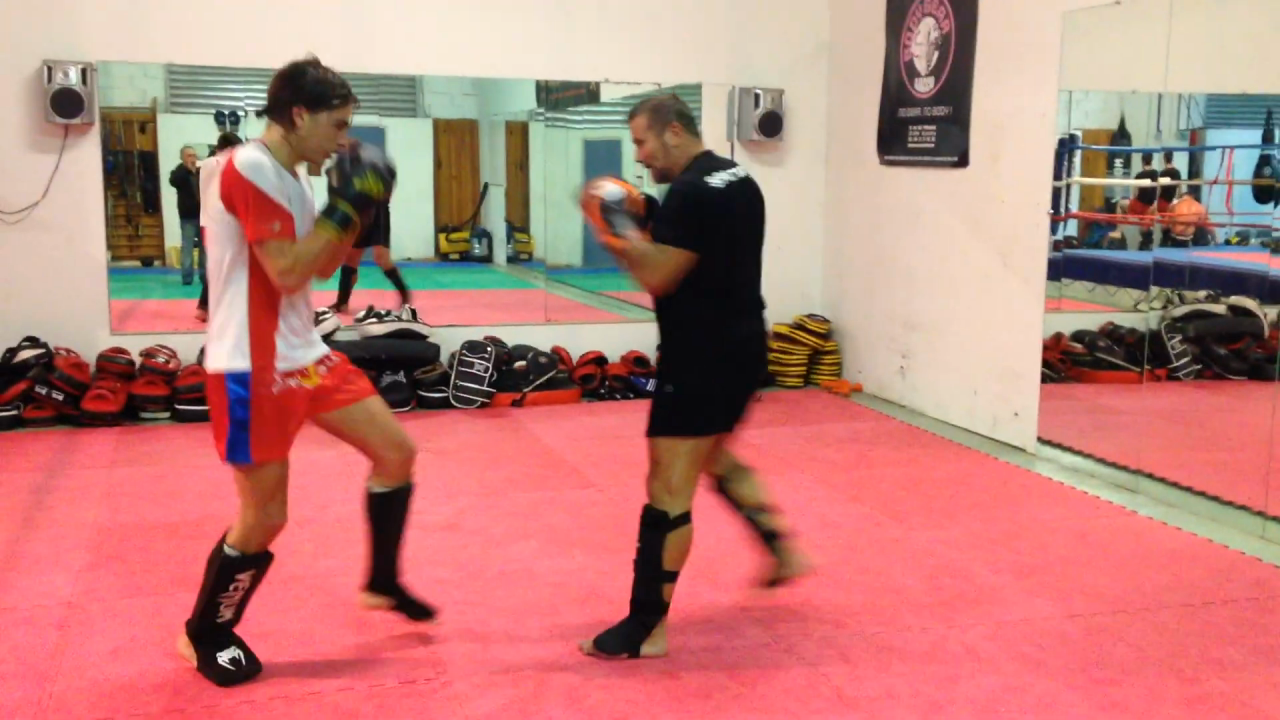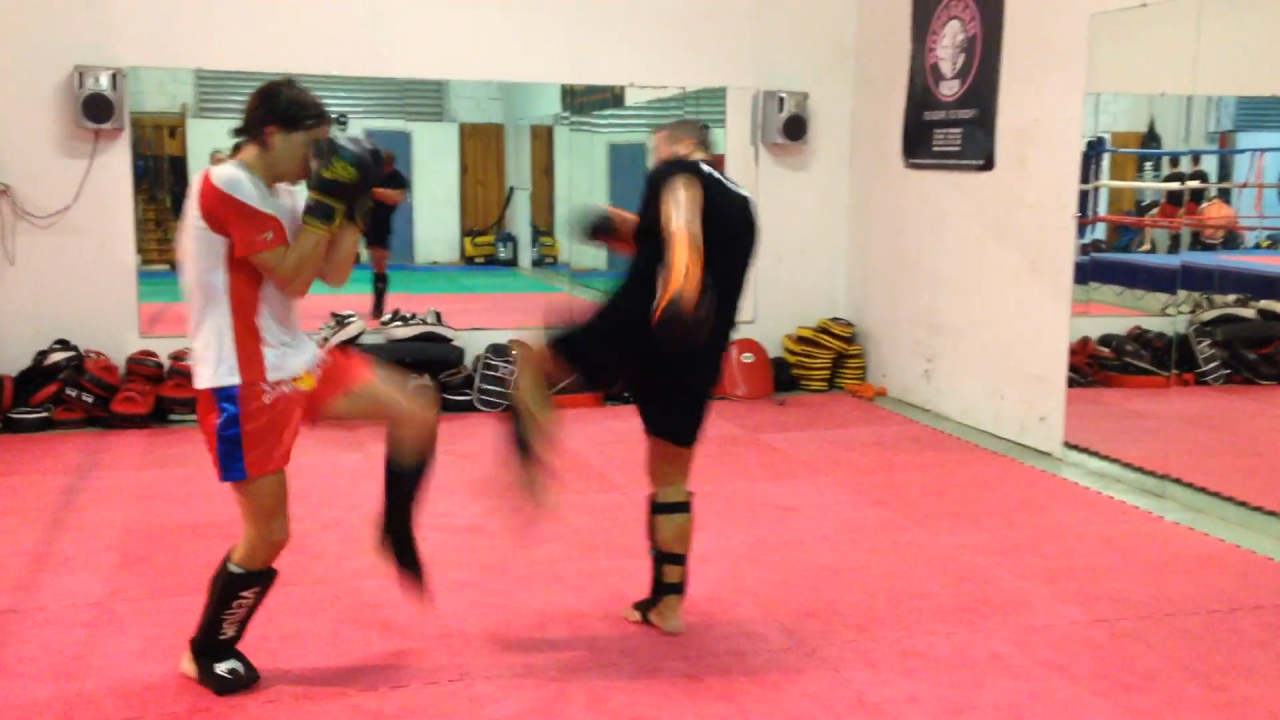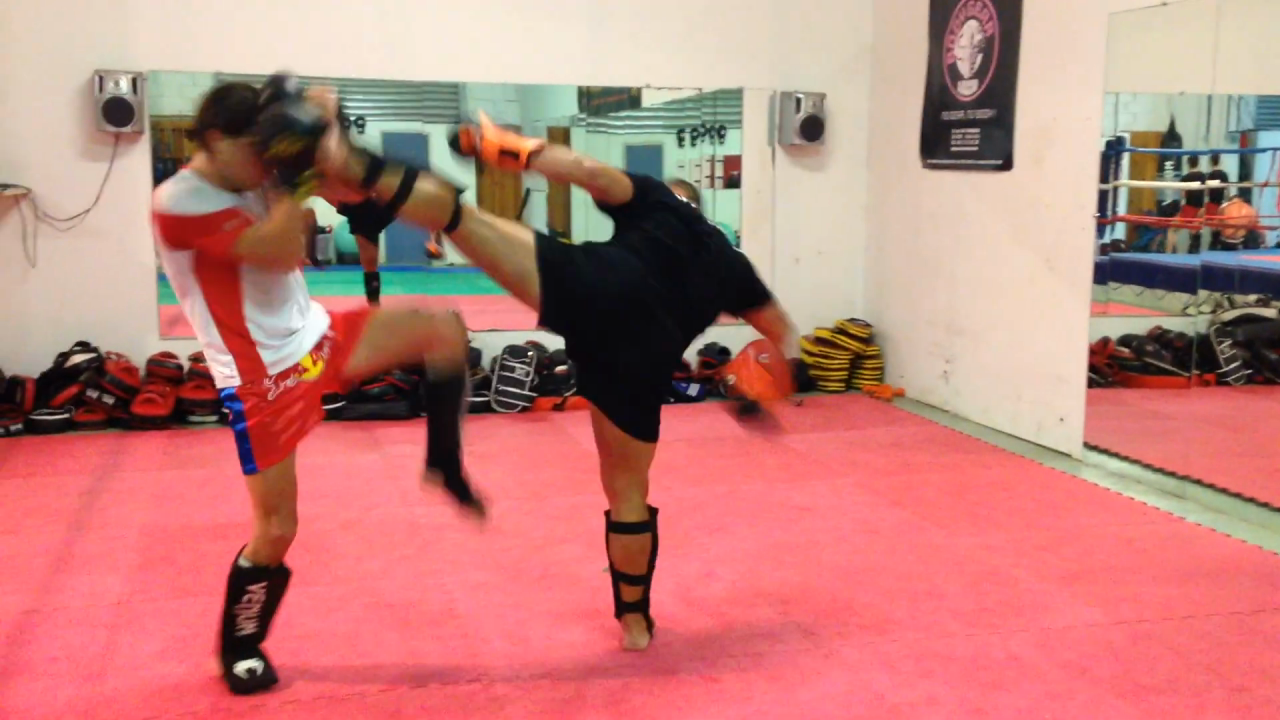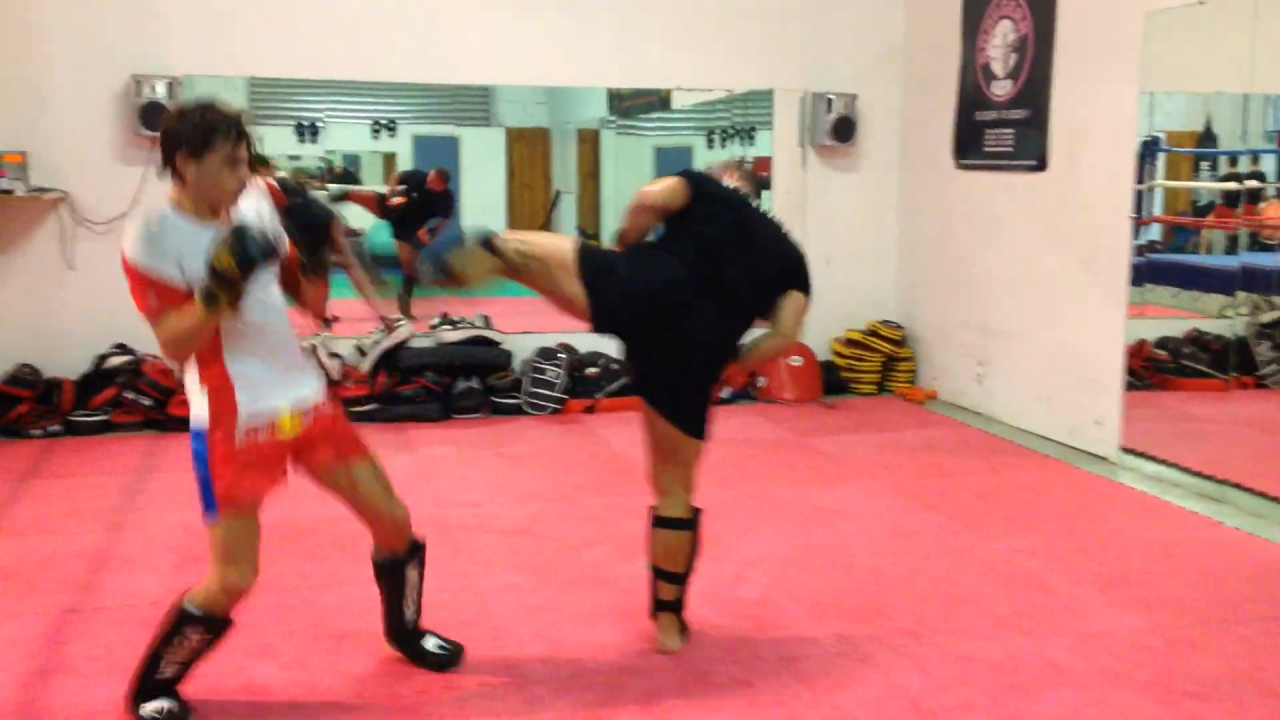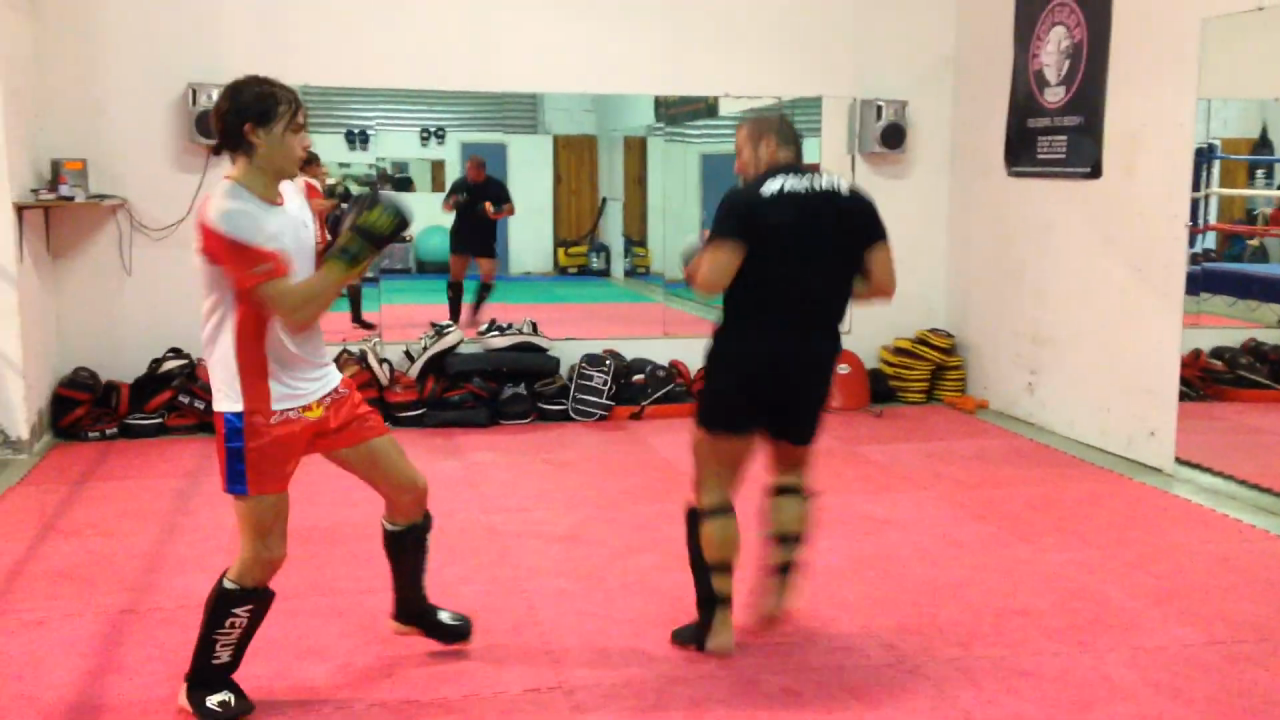
dt=0.3s
person 1, frame 1
left shoulder: (290, 175)
right shoulder: (246, 170)
left elbow: (322, 262)
right elbow: (288, 273)
left wrist: (355, 204)
right wrist: (345, 207)
left hip: (306, 358)
right hip: (251, 370)
left knee: (396, 452)
right knee: (263, 519)
left ankle: (383, 582)
right ankle: (205, 634)
person 1, frame 2
left shoulder: (278, 196)
right shoulder: (221, 188)
left elbow: (335, 271)
right elbow: (294, 274)
left wrist: (341, 195)
right wrist: (335, 193)
left hip: (299, 366)
right hip: (246, 384)
left knee: (415, 412)
right knee: (268, 535)
left ankle: (396, 531)
right ankle: (208, 650)
person 1, frame 3
left shoulder: (256, 181)
right shoulder: (175, 202)
right elbow: (276, 254)
left hip: (319, 342)
right hip: (260, 380)
left knee: (445, 331)
right knee: (276, 528)
left ankle: (445, 462)
right ankle: (237, 648)
person 1, frame 4
left shoulder: (258, 215)
right shoulder: (149, 242)
left elbow: (309, 305)
right elbow: (176, 345)
right wrist: (219, 291)
left hip: (304, 401)
right hip: (233, 427)
left knee: (393, 520)
right knee: (230, 583)
left ankle: (405, 633)
person 1, frame 5
left shoulder: (294, 200)
right shoulder: (224, 216)
right elbow: (299, 308)
left wrist: (355, 241)
right wrist: (355, 246)
left hip: (324, 389)
right hip: (258, 411)
left knee: (409, 489)
right knee: (264, 556)
left ankle: (413, 608)
person 2, frame 1
left shoulder: (691, 194)
right shoulder: (738, 181)
left elbow: (655, 276)
left wrist: (615, 229)
right wrist: (641, 234)
left hip: (701, 354)
right hip: (740, 346)
left knee: (667, 488)
right knee: (715, 459)
left ankle: (646, 626)
right ankle: (782, 550)
person 2, frame 2
left shoulder: (679, 171)
right shoulder: (740, 207)
left elbow: (683, 203)
left wrist: (681, 262)
left hip: (631, 327)
right hip: (696, 354)
left knee: (532, 363)
right knee: (671, 477)
left ankle: (532, 457)
right ankle: (664, 602)
person 2, frame 3
left shoulder: (655, 200)
right shoulder: (729, 264)
left elbow: (590, 172)
right elbow: (783, 332)
left wrist: (511, 149)
left hip: (594, 284)
right hip: (642, 353)
left knee: (459, 216)
right knee: (628, 491)
left ankle: (343, 158)
right ankle: (634, 619)
person 2, frame 4
left shoulder: (708, 192)
right shoulder: (786, 255)
left elbow: (650, 202)
right elbow: (784, 336)
left wrist: (624, 253)
right wrist: (729, 369)
right hip: (698, 353)
left knee: (509, 247)
right knee: (675, 492)
left ankle: (440, 264)
right ankle: (667, 620)
person 2, frame 5
left shoulder: (747, 200)
right shoulder: (853, 201)
left elbow: (711, 281)
right elbow: (883, 284)
left wrist: (701, 262)
left hip: (745, 356)
right hip: (810, 363)
left knee: (712, 486)
right knee: (790, 472)
left ankle: (715, 619)
right ankle: (778, 589)
